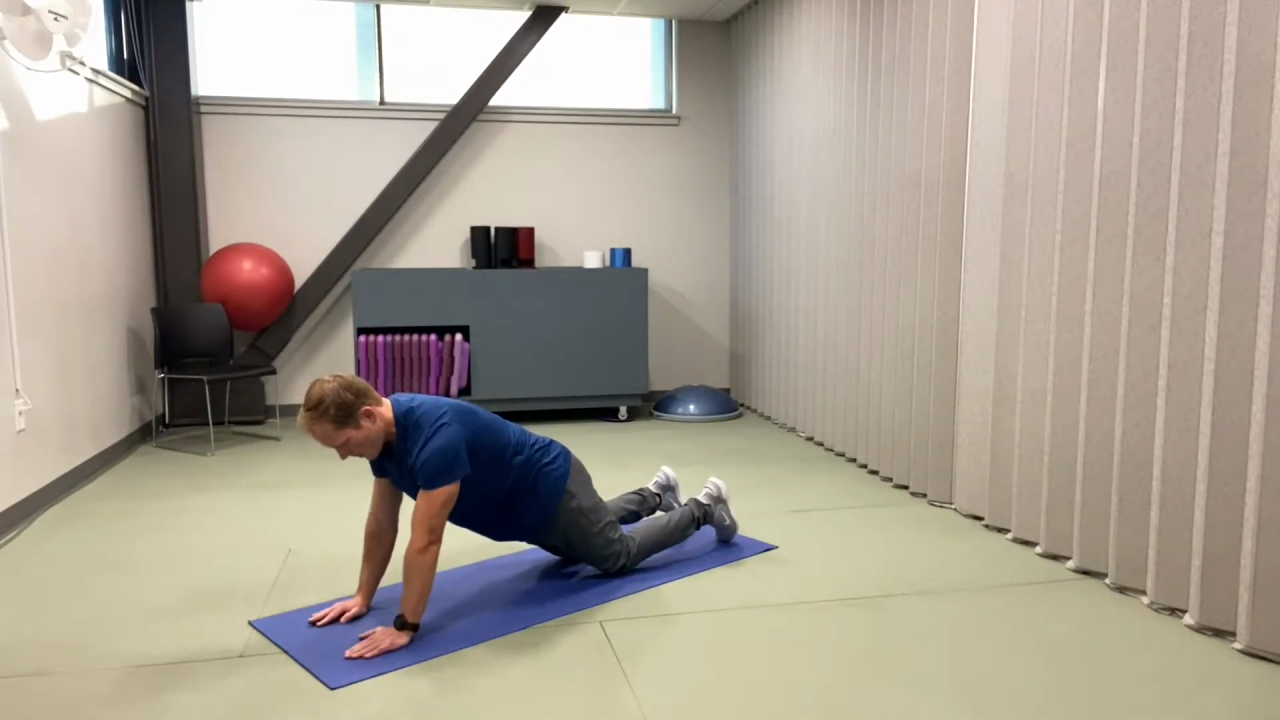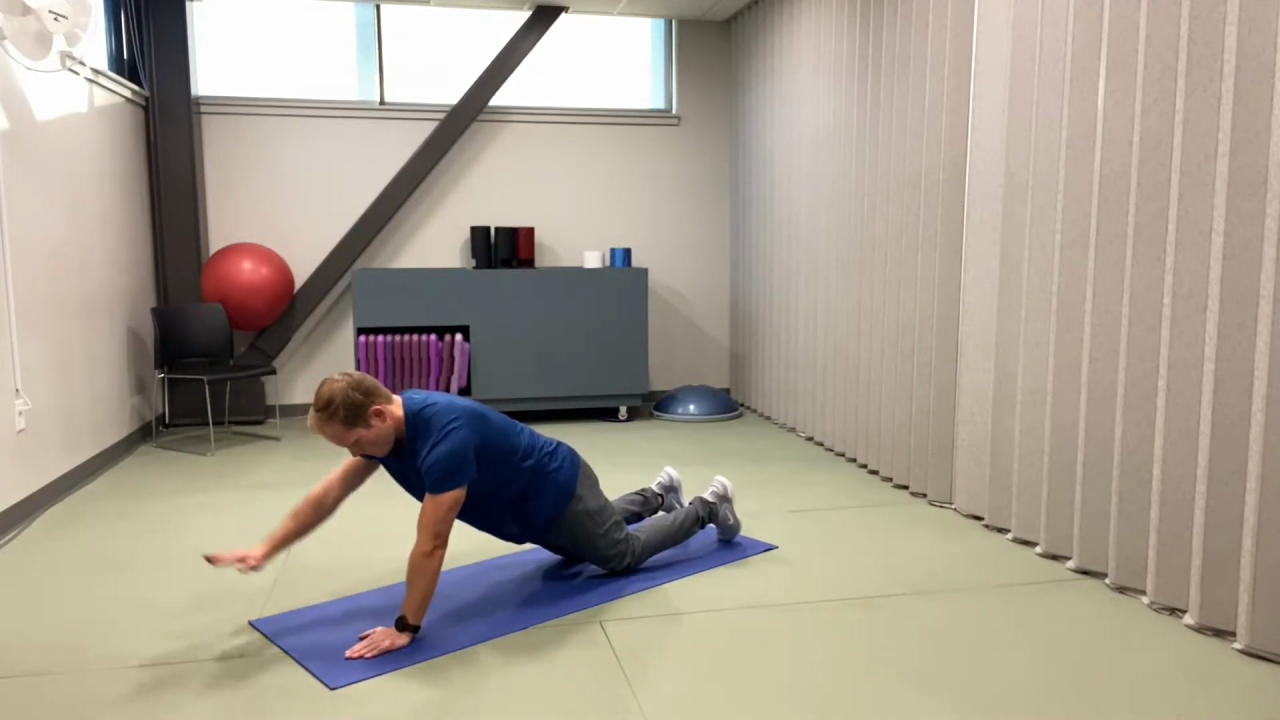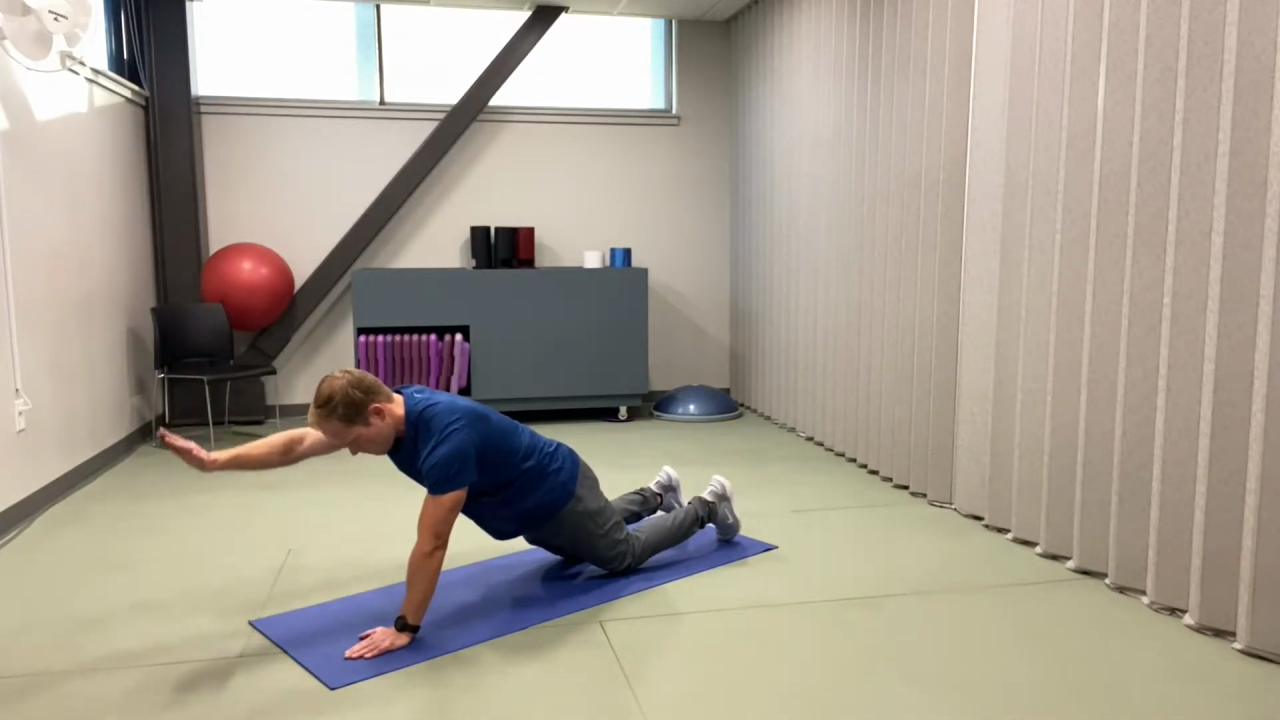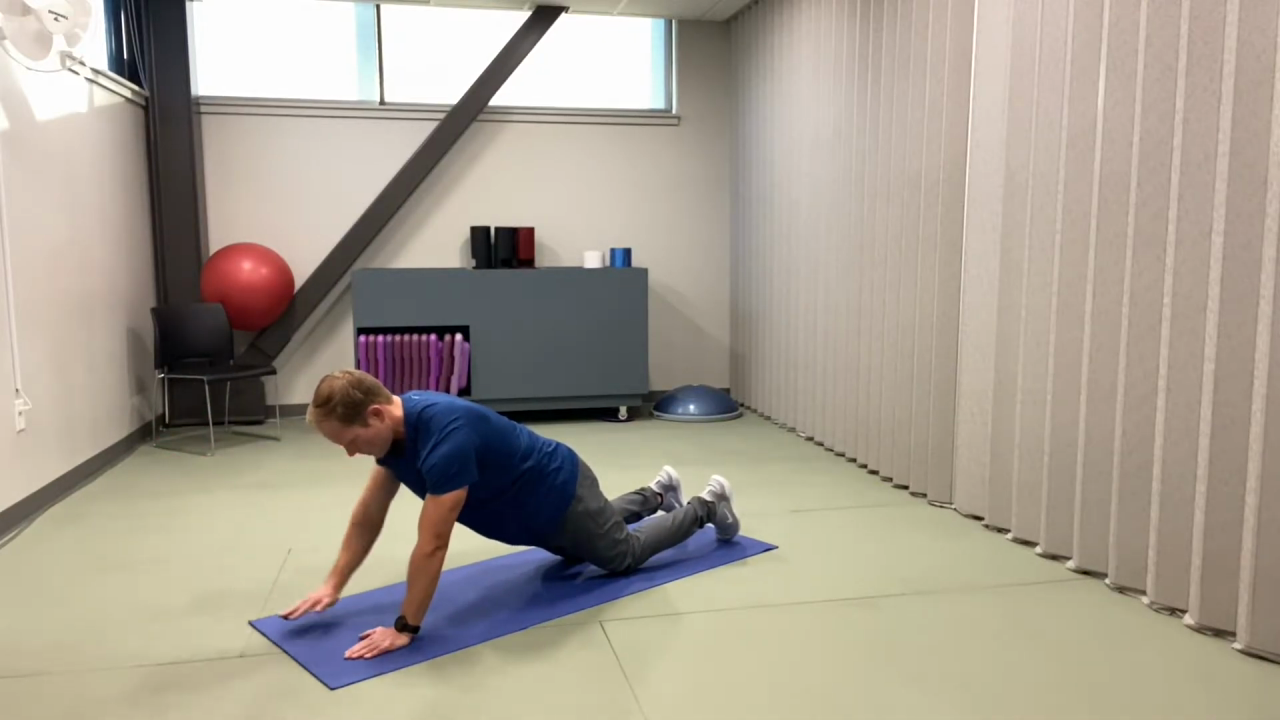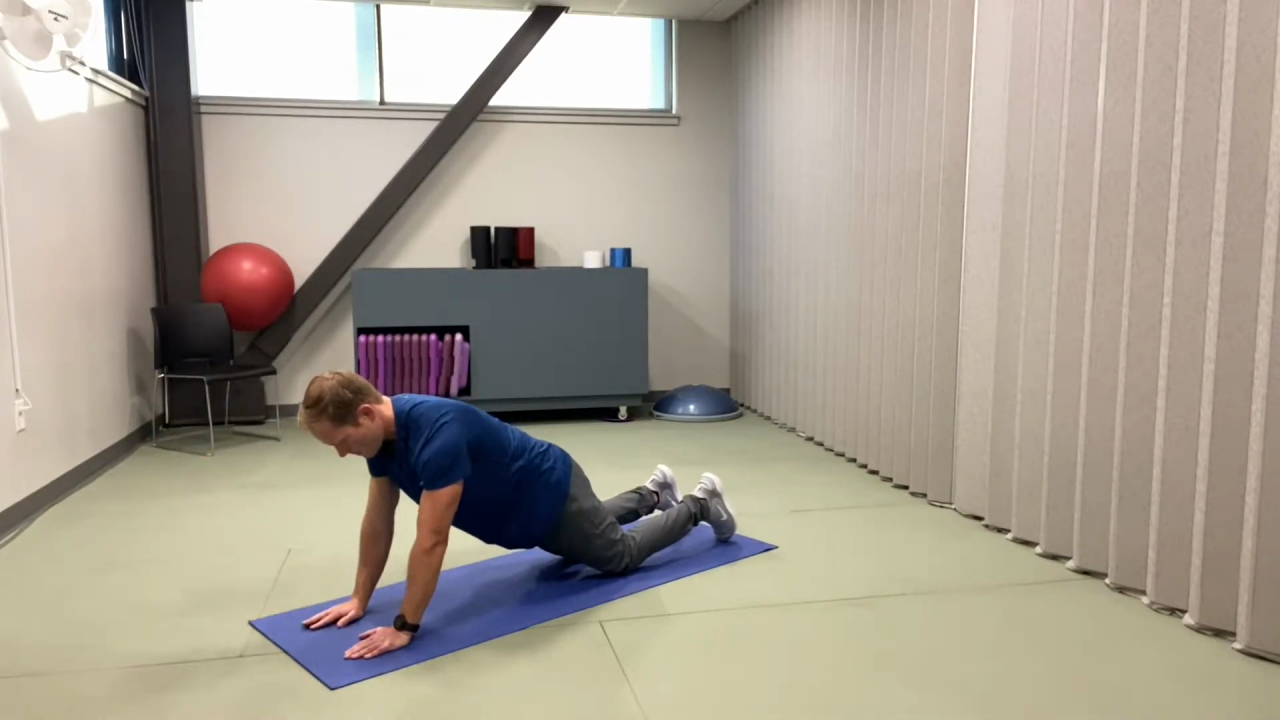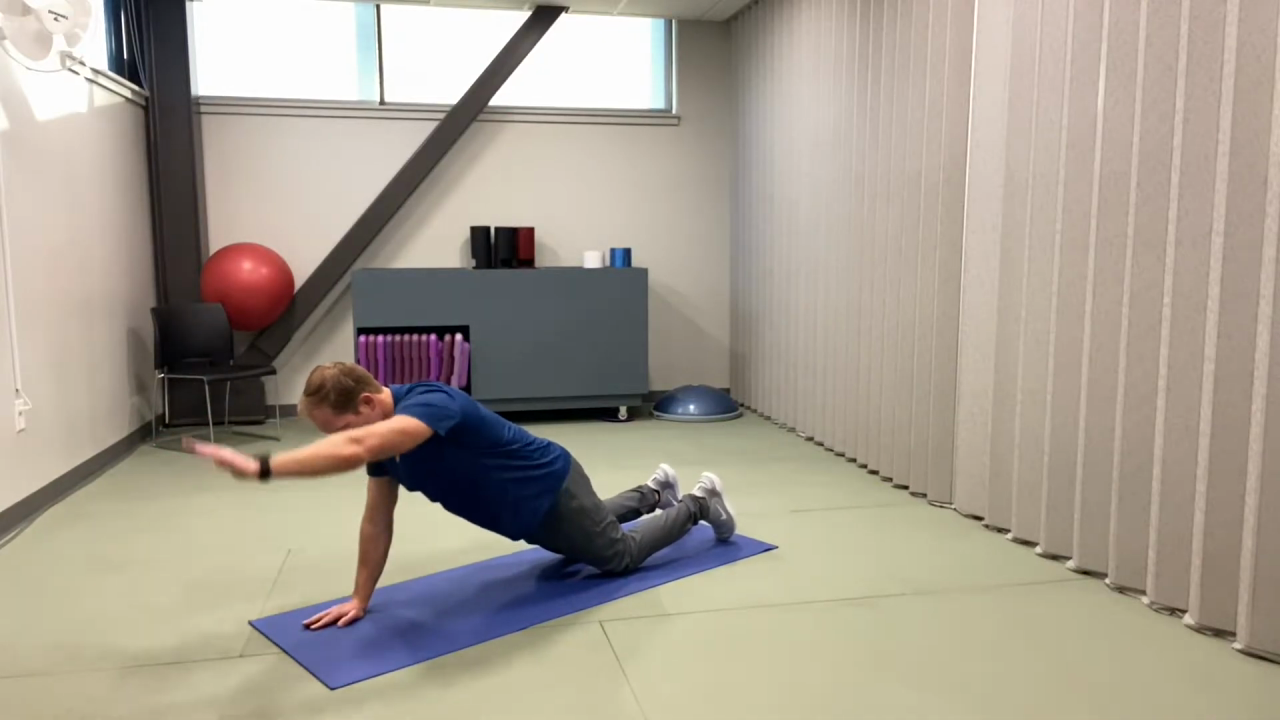
dt=0.5s
person 1, frame 1
left shoulder: (435, 434)
right shoulder: (383, 432)
left elbow: (425, 541)
right elbow: (380, 523)
left wrist: (405, 627)
right wrist: (363, 595)
left hip: (551, 487)
right hip: (523, 503)
left knee: (617, 556)
right knee: (574, 549)
left ankle: (703, 507)
right ankle: (655, 495)
person 1, frame 2
left shoulder: (445, 437)
right shoulder: (384, 421)
left elbow: (430, 545)
right elbow: (328, 494)
left wrist: (406, 628)
right wrist: (266, 549)
left hip: (557, 491)
right hip: (532, 508)
left knee: (623, 554)
right knee: (576, 551)
left ankle: (708, 507)
right ankle: (656, 494)
person 1, frame 3
left shoulder: (446, 435)
right shoulder: (389, 407)
left elbow: (430, 545)
right elbow: (299, 443)
left wrist: (405, 628)
right wrist: (215, 458)
left hip: (559, 492)
right hip: (532, 499)
left knee: (621, 554)
right knee: (575, 552)
left ankle: (707, 507)
right ankle: (655, 495)
person 1, frame 4
left shoulder: (445, 436)
right shoulder: (392, 426)
left elbow: (432, 545)
right elbow: (370, 512)
left wrist: (405, 628)
right wrist: (333, 584)
left hip: (559, 493)
right hip: (532, 505)
left knee: (624, 555)
right knee: (573, 553)
left ankle: (707, 506)
right ankle: (658, 493)
person 1, frame 5
left shoulder: (436, 432)
right shoulder: (382, 433)
left elbow: (431, 541)
right elbow: (377, 524)
left wrist: (405, 626)
right wrist: (359, 598)
left hip: (551, 493)
right hip: (523, 507)
left knee: (619, 556)
right knee: (574, 549)
left ankle: (699, 505)
right ankle: (652, 494)
person 1, frame 6
left shoulder: (428, 404)
right shoulder: (385, 436)
left elbow: (355, 448)
right elbow: (377, 523)
left wrist: (262, 467)
right wrist: (360, 599)
left hip: (552, 489)
right hip: (528, 509)
left knee: (618, 555)
right knee: (576, 548)
left ankle: (697, 503)
right ankle: (653, 492)
